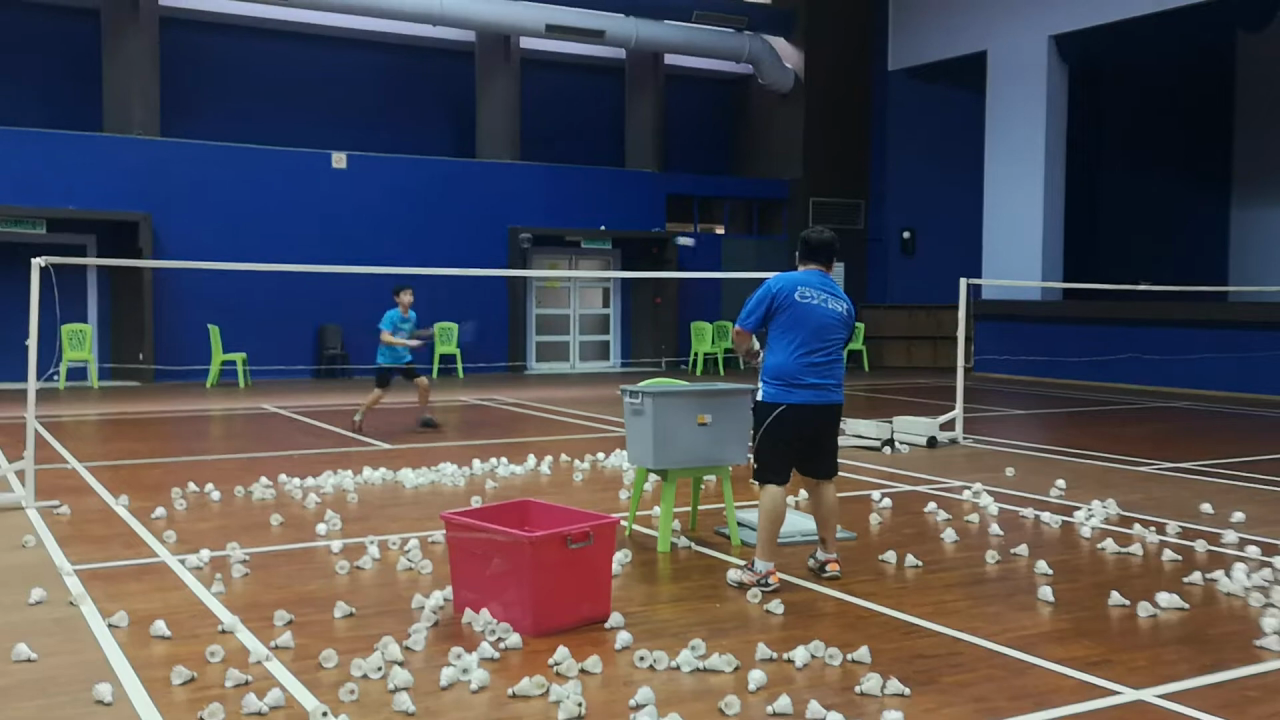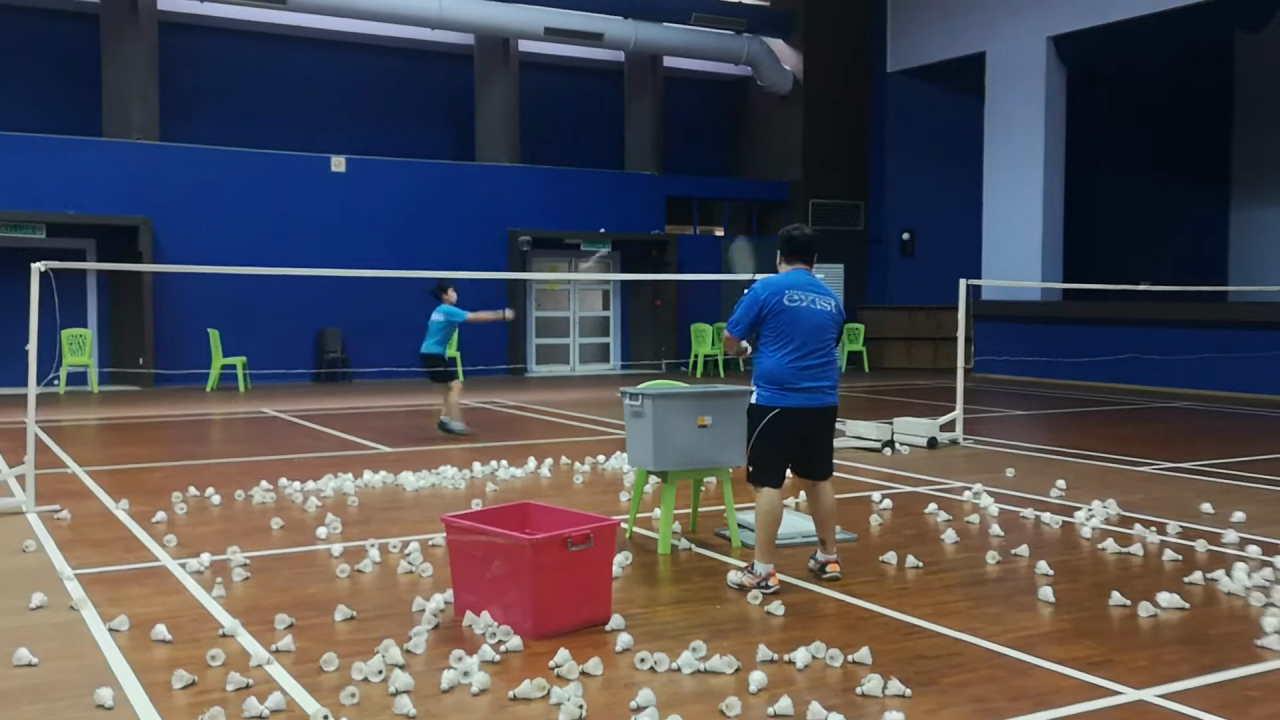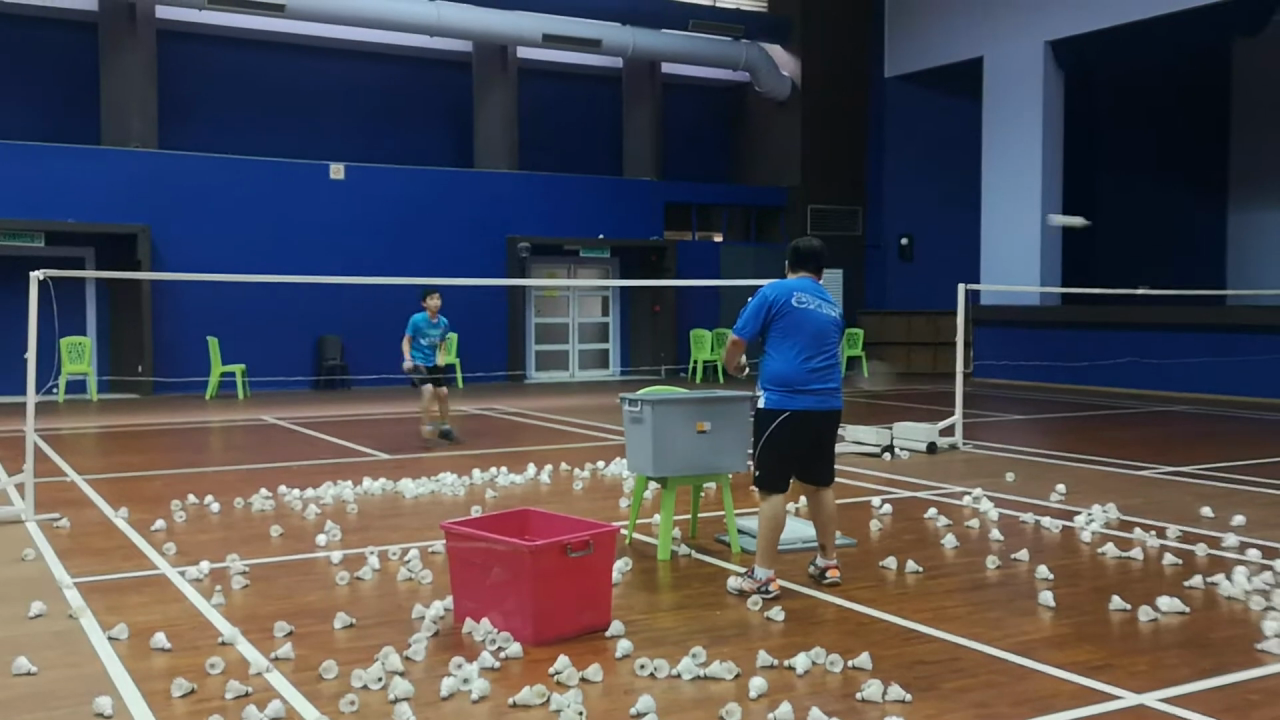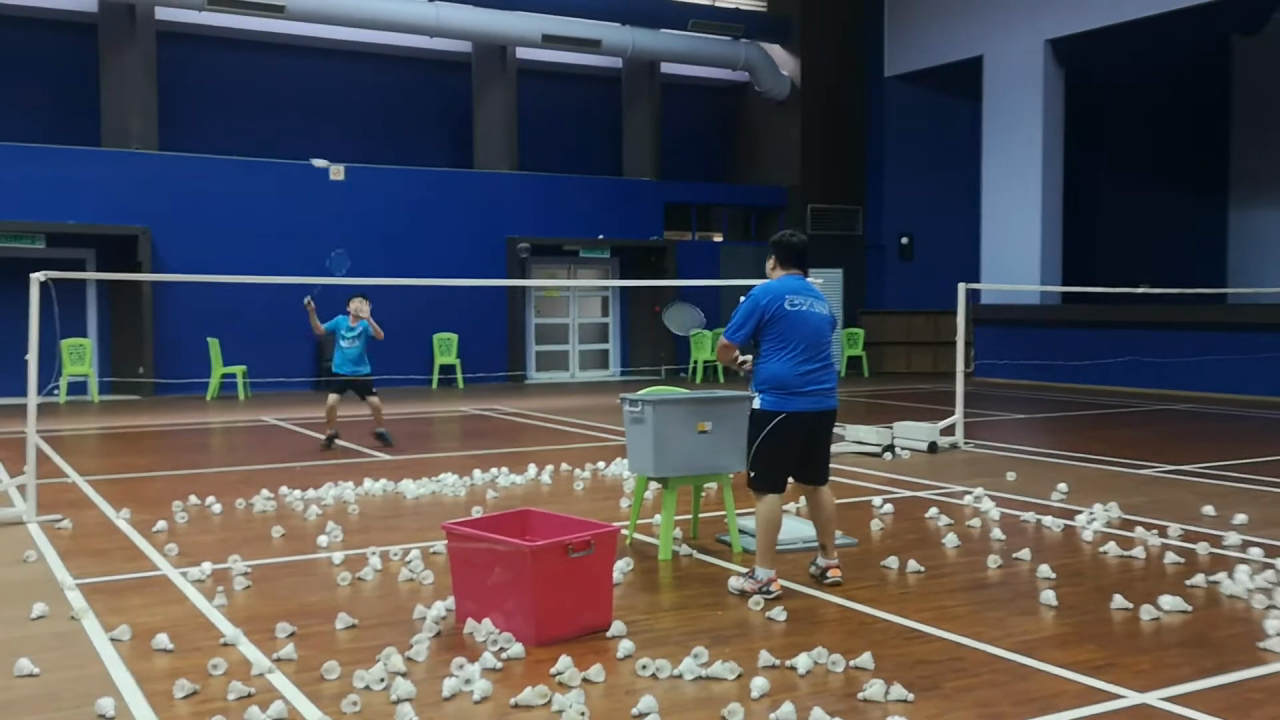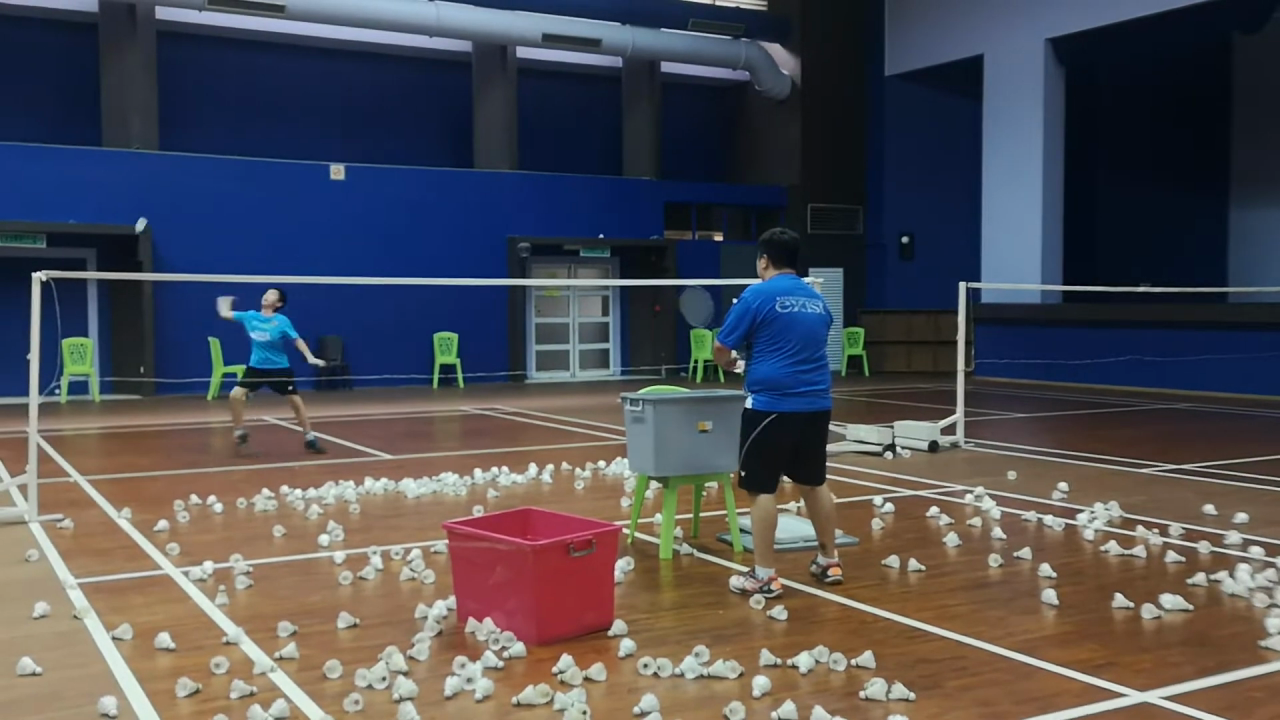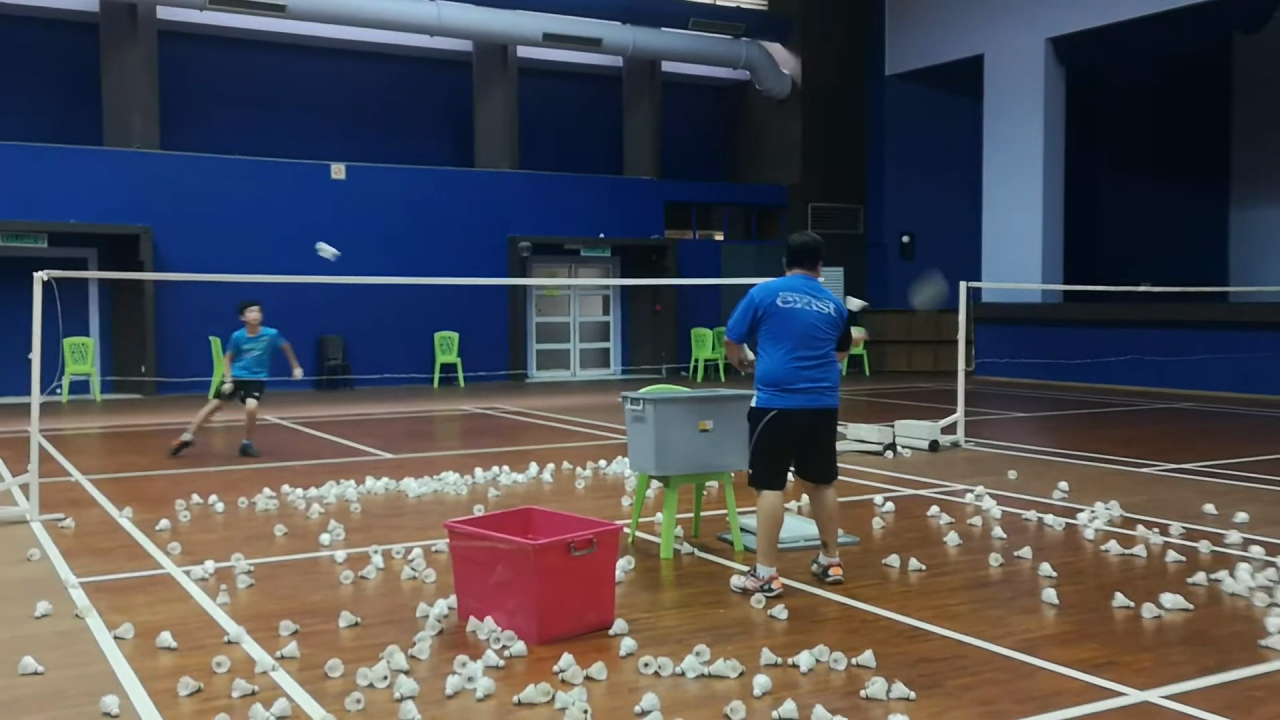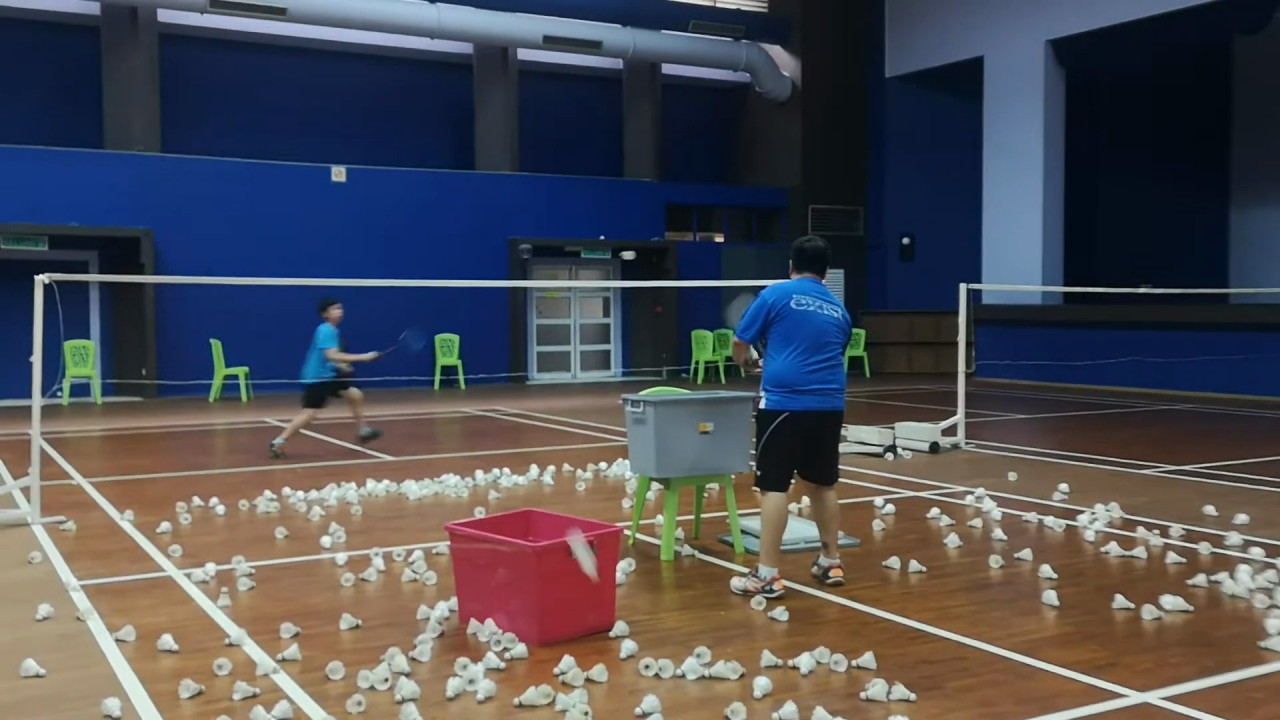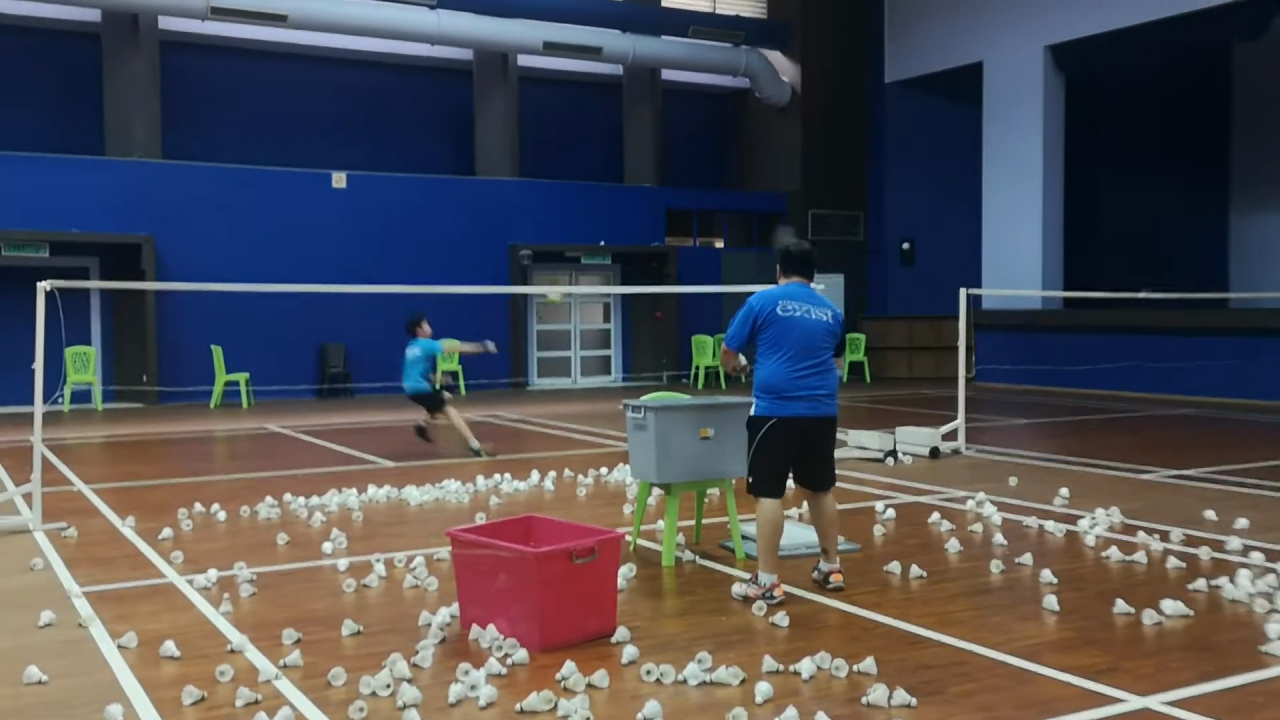
dt=0.4s
person 1, frame 1
left shoulder: (779, 285)
right shoulder: (844, 304)
left elbow: (741, 332)
left wrist: (750, 353)
left hip: (782, 398)
right hip: (828, 401)
left knee: (773, 481)
right knee: (821, 478)
left ankle: (763, 569)
right ankle: (828, 557)
person 1, frame 2
left shoulder: (766, 289)
right shoulder: (832, 300)
left elbow: (730, 339)
left wrist: (743, 350)
left hip: (776, 400)
right hip: (822, 402)
left knee: (768, 483)
right knee: (818, 479)
left ankle: (763, 571)
right ankle: (828, 558)
person 1, frame 3
left shoulder: (774, 292)
right shoulder: (833, 308)
left elbow: (737, 340)
left wrist: (733, 366)
left hip: (783, 403)
right hip: (827, 405)
left knee: (773, 489)
right knee: (820, 484)
left ankle: (763, 576)
right ankle: (828, 563)
person 1, frame 4
left shoulder: (765, 294)
right shoulder: (821, 302)
left elbow: (727, 346)
left wrist: (729, 361)
right wrist: (758, 361)
left hip: (779, 404)
right hip: (822, 404)
left knee: (767, 488)
right knee: (817, 483)
left ankle: (764, 576)
right ankle: (829, 563)
person 1, frame 5
left shoulder: (757, 296)
right shoulder: (818, 301)
left elbow: (721, 349)
left wrist: (729, 362)
left hip: (771, 405)
right hip: (816, 405)
left knee: (762, 489)
right knee: (814, 483)
left ankle: (764, 576)
right ankle: (829, 562)
person 1, frame 6
left shoulder: (764, 293)
right shoulder: (834, 305)
left elbow: (731, 343)
left wrist: (746, 362)
right wrist: (854, 340)
left hip: (777, 402)
right hip: (822, 404)
left knee: (769, 486)
right knee: (821, 483)
left ankle: (766, 574)
right ankle: (830, 561)
person 1, frame 7
left shoulder: (776, 294)
right shoulder: (839, 310)
left elbow: (739, 343)
left wrist: (748, 361)
left hip: (784, 404)
right hip: (829, 406)
left knee: (774, 487)
right knee: (822, 484)
left ankle: (767, 575)
right ankle: (830, 562)
person 1, frame 8
left shoulder: (763, 301)
right shoulder: (831, 312)
left elbow: (728, 351)
left wrist: (737, 367)
left hip: (776, 410)
right hip: (822, 412)
left knee: (768, 493)
right knee: (820, 490)
left ankle: (767, 582)
right ankle: (831, 568)
